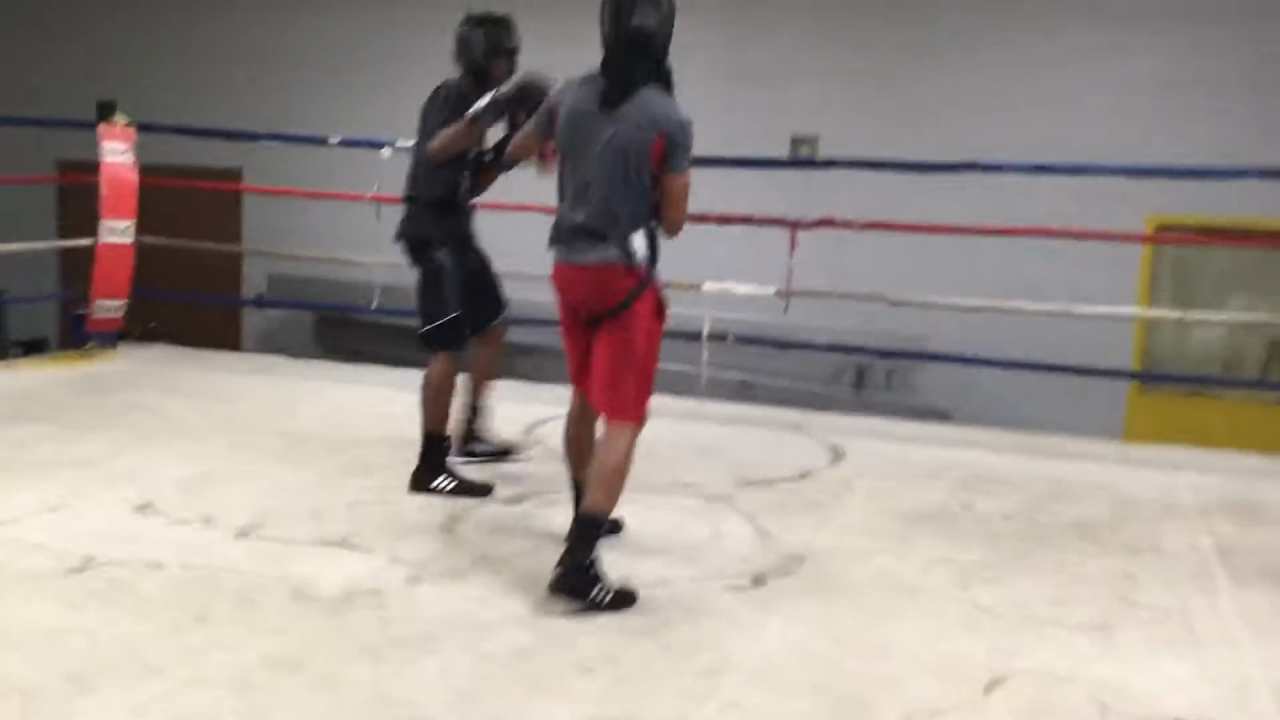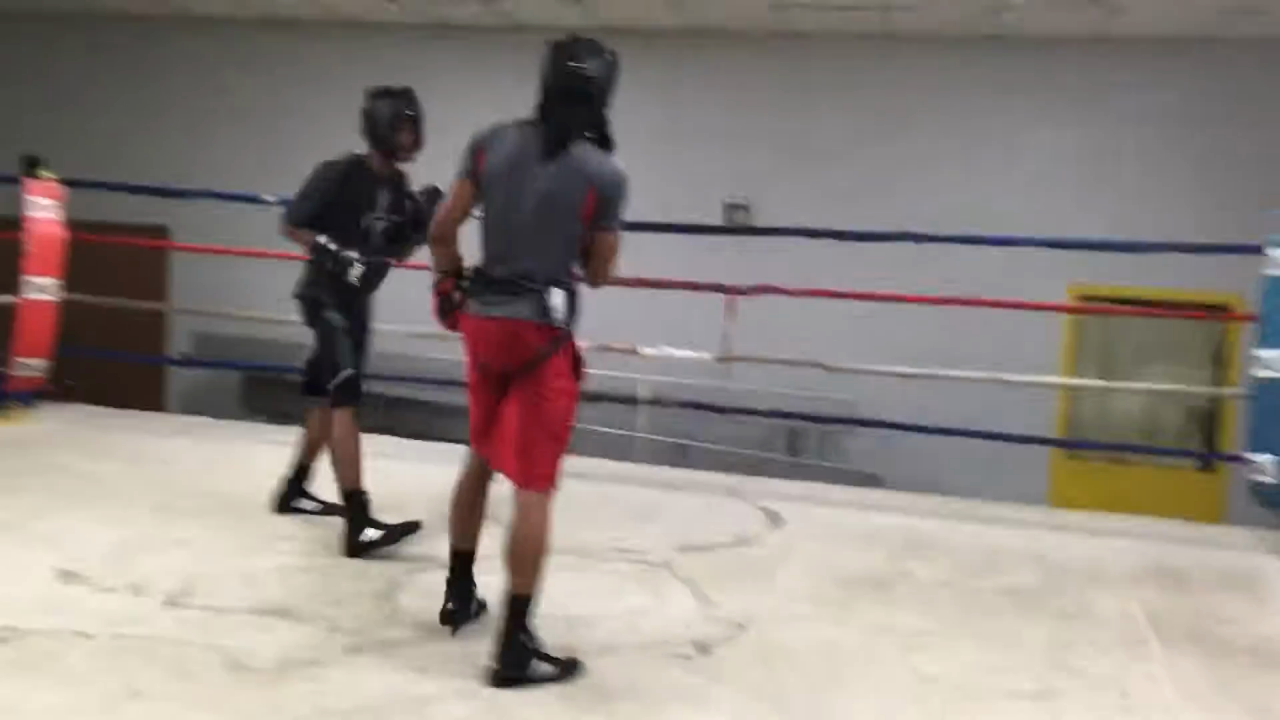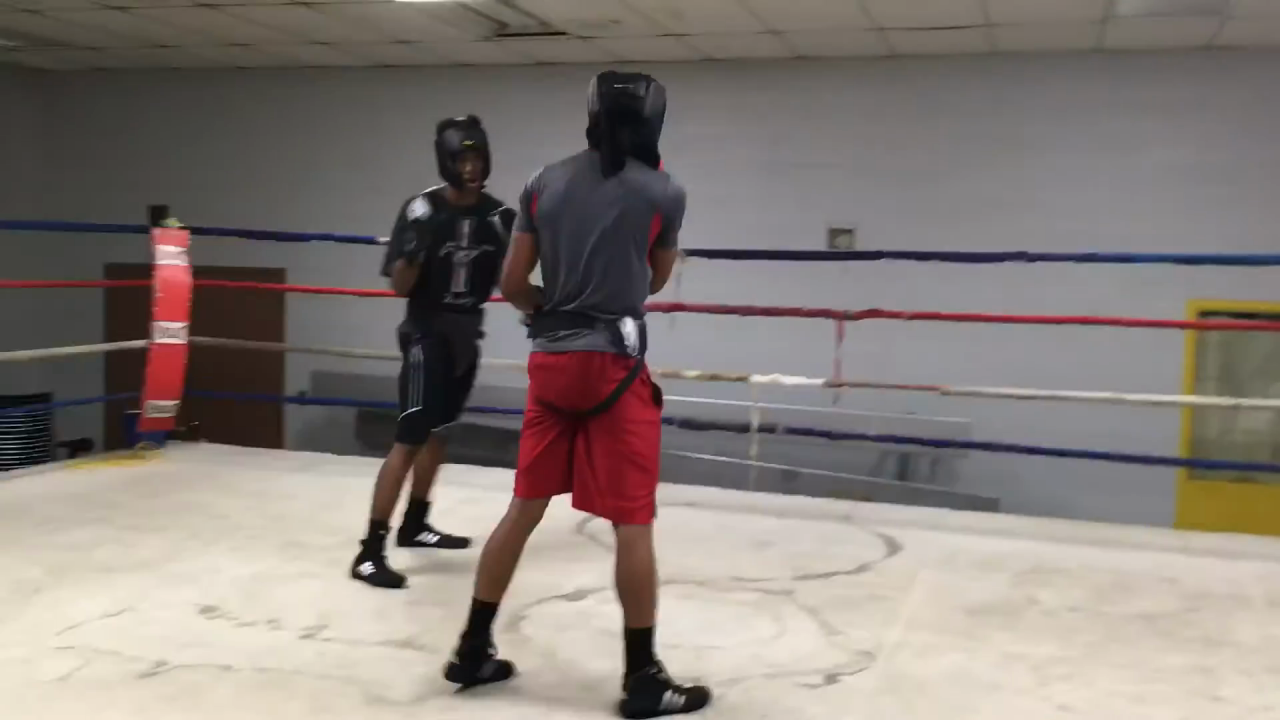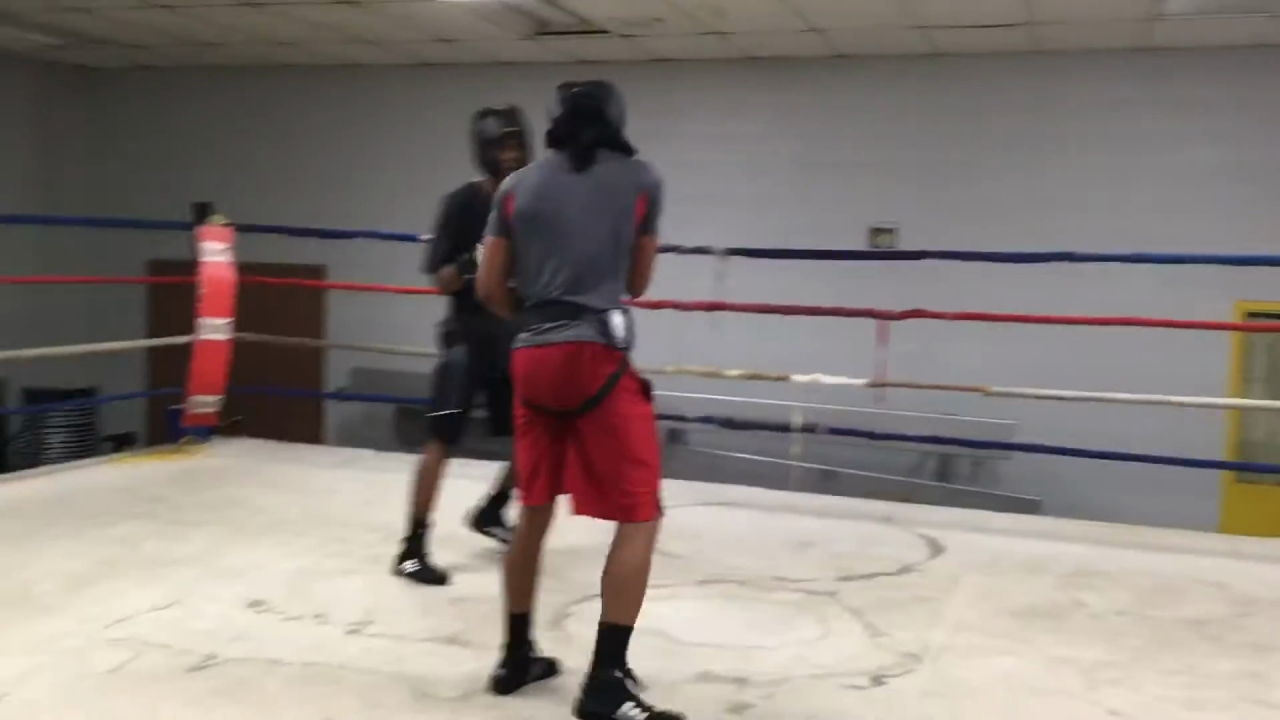
dt=0.3s
person 1, frame 1
left shoulder: (570, 96)
right shoulder: (669, 119)
left elbow: (518, 150)
right elbow: (672, 222)
left wrist: (549, 149)
left hip: (571, 267)
right hip: (623, 274)
left knee: (586, 399)
right knee: (623, 420)
left ankle: (586, 519)
right ankle: (577, 563)
person 1, frame 2
left shoulder: (493, 143)
right shoulder: (605, 174)
left elbow: (443, 230)
right elbow: (599, 272)
left wrist: (448, 282)
left hip: (485, 322)
right hip: (542, 333)
left knee: (481, 460)
right knee: (534, 486)
left ankle: (458, 591)
right ankle: (514, 647)
person 1, frame 3
left shoulder: (546, 183)
right shoulder: (664, 192)
left elbow: (512, 283)
left hip: (550, 360)
right hip: (612, 365)
left knee: (526, 505)
right knee: (633, 523)
left ankle: (473, 648)
person 1, frame 4
left shoulder: (519, 186)
right shoulder: (641, 180)
left elbow: (489, 288)
right elbow: (638, 282)
left hip: (532, 357)
right hip: (597, 356)
left knee: (536, 510)
right knee: (637, 517)
left ankle: (516, 656)
person 2, frame 1
left shoulder: (471, 103)
right shoulder: (452, 95)
right elbow: (437, 150)
left wrist: (511, 143)
left hip: (453, 230)
right hip: (434, 231)
left knee: (490, 327)
right knee: (448, 347)
left ankle: (470, 434)
right ankle: (430, 465)
person 2, frame 2
left shoulder: (398, 186)
right shoulder: (338, 175)
left elbow: (397, 250)
right elbow: (291, 225)
left wrist: (418, 226)
right wrist: (334, 250)
left hip: (357, 299)
right hip: (327, 297)
left knee: (327, 397)
right knee: (344, 402)
left ankle: (293, 489)
right ankle: (358, 523)
person 2, frame 3
left shoulder: (494, 213)
right shoulder: (422, 209)
left elbow: (499, 280)
right elbow: (399, 285)
left wrist: (508, 248)
right wrist: (418, 247)
left hip: (466, 334)
right hip: (427, 334)
left knee: (436, 433)
right knee: (409, 440)
left ankle: (415, 523)
right ankle: (370, 550)
person 2, frame 4
right shoulder: (463, 202)
right elbow: (438, 278)
right wrist: (474, 261)
left hip: (513, 333)
right hip: (470, 334)
right knee: (443, 441)
left ankle: (491, 511)
right ankle: (412, 547)
